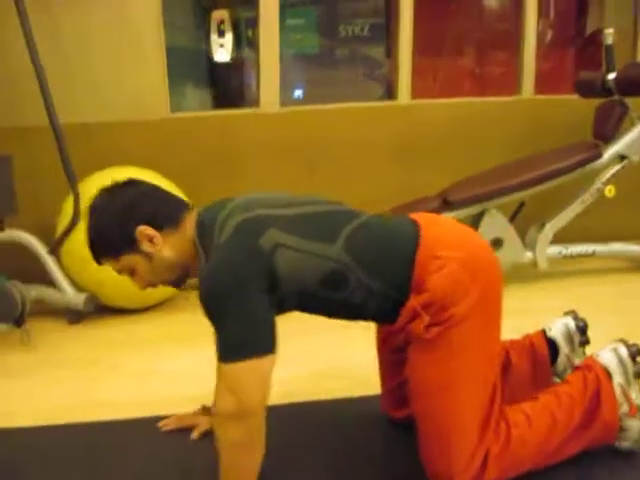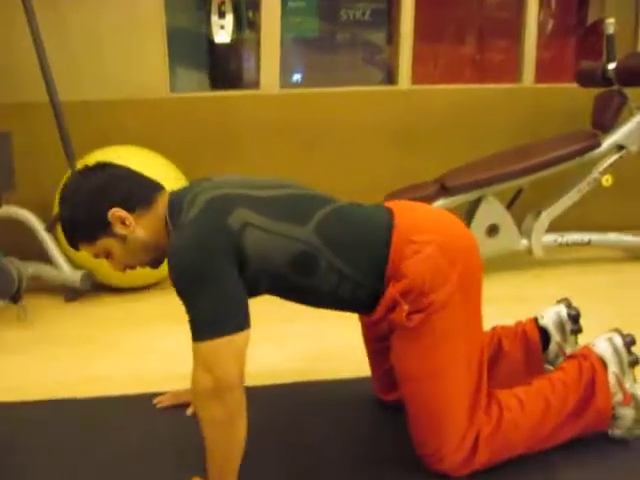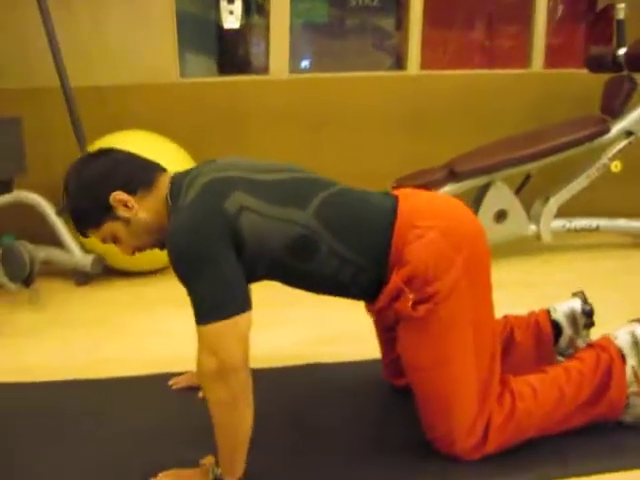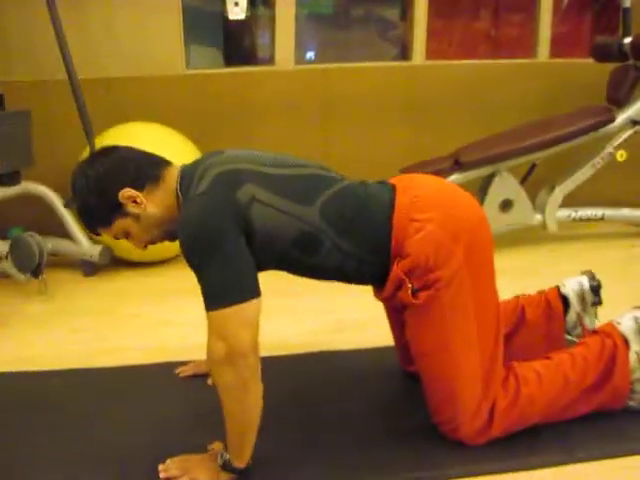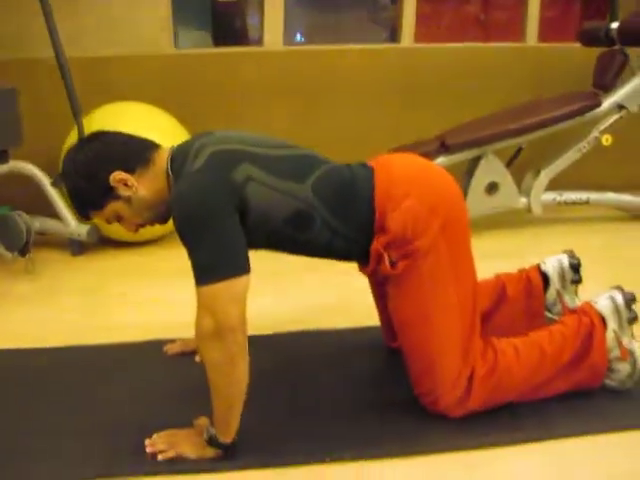
dt=0.2s
person 1, frame 1
left shoulder: (226, 268)
right shoulder: (225, 226)
left elbow: (245, 411)
right wrist: (217, 407)
left hip: (449, 278)
right hip: (426, 250)
right knee: (405, 408)
right ankle: (549, 351)
person 1, frame 2
left shoulder: (193, 247)
right shoulder: (202, 206)
left elbow: (223, 386)
right wrist: (204, 386)
left hip: (426, 266)
right hip: (409, 241)
right knee: (396, 392)
right ankle: (540, 339)
person 1, frame 3
left shoulder: (192, 230)
right shoulder: (205, 189)
left elbow: (227, 367)
right wrist: (218, 366)
left hip: (431, 251)
right hip: (416, 223)
left knee: (464, 430)
right knee: (406, 377)
right ankle: (553, 331)
person 1, frame 4
left shoulder: (202, 219)
right shoulder: (211, 180)
left elbow: (237, 352)
right wrist: (223, 356)
left hip: (433, 236)
right hip: (416, 206)
left knee: (470, 413)
right knee: (423, 358)
right ankle: (564, 306)
person 1, frame 5
left shoulder: (196, 197)
right shoulder: (198, 161)
left elbow: (225, 326)
left wrist: (218, 437)
right wrist: (213, 334)
left hip: (413, 212)
right hip: (397, 187)
left knee: (450, 387)
right knee: (407, 335)
right ankle: (543, 284)
